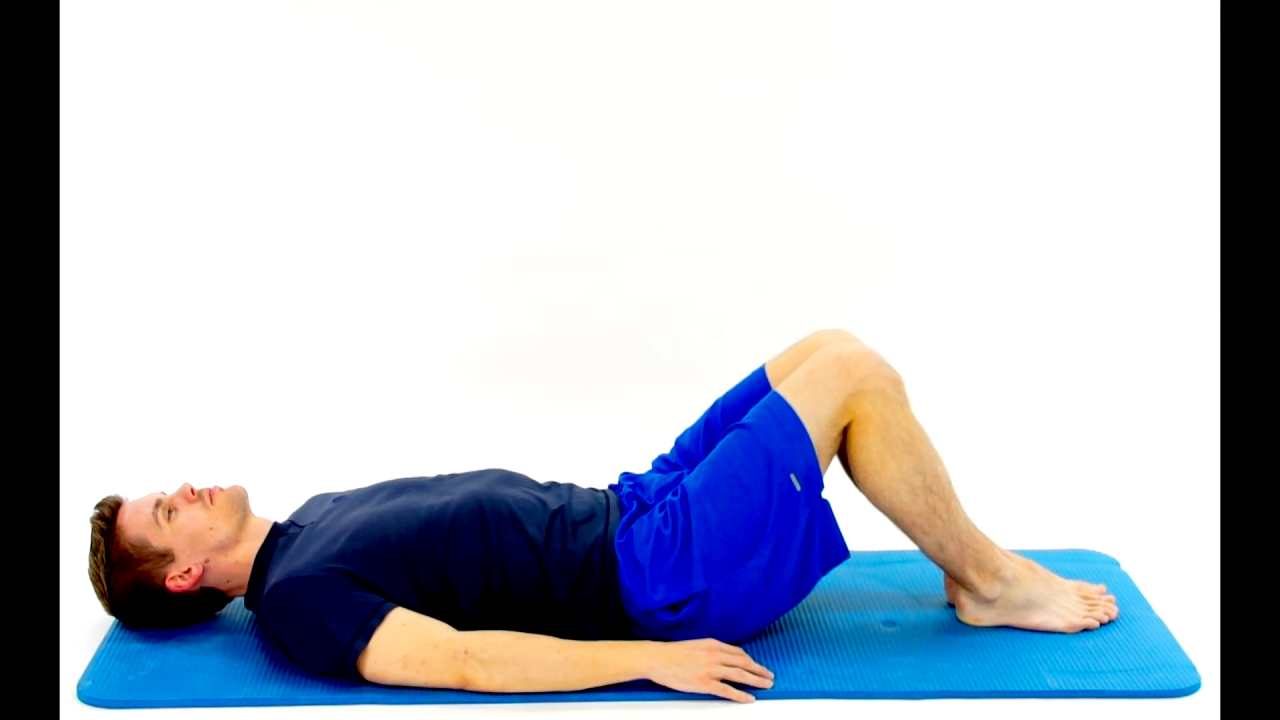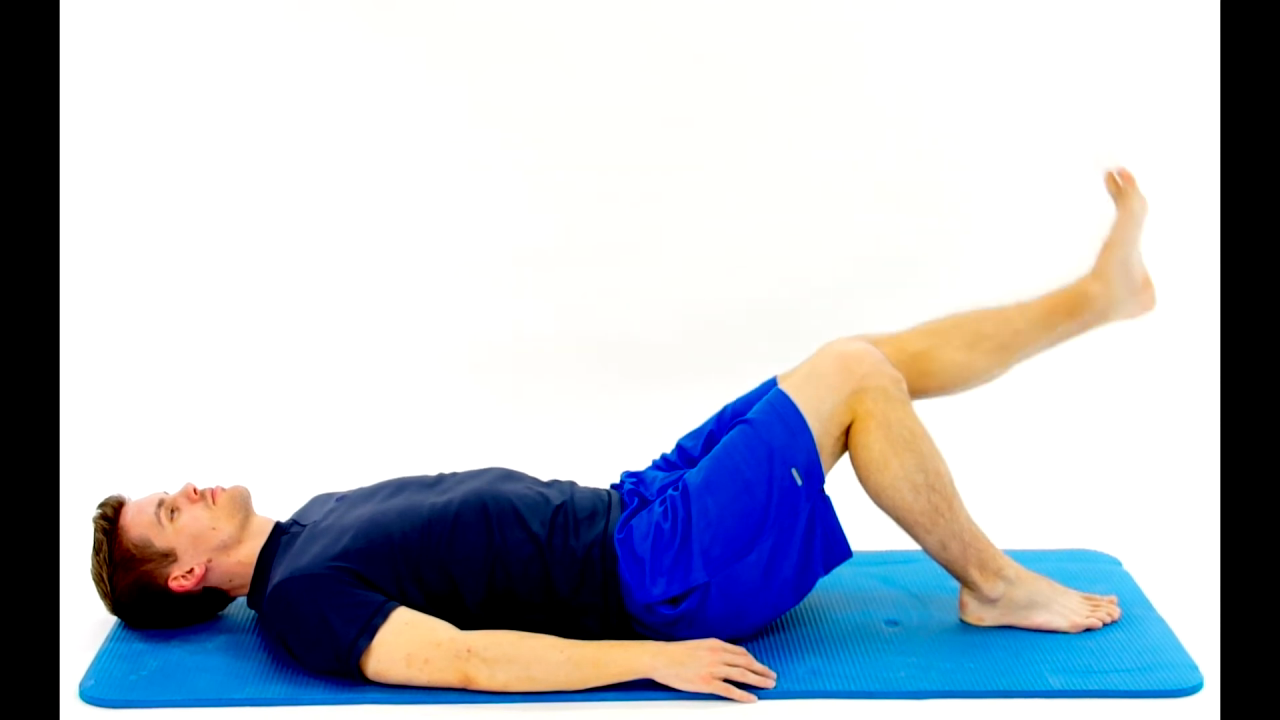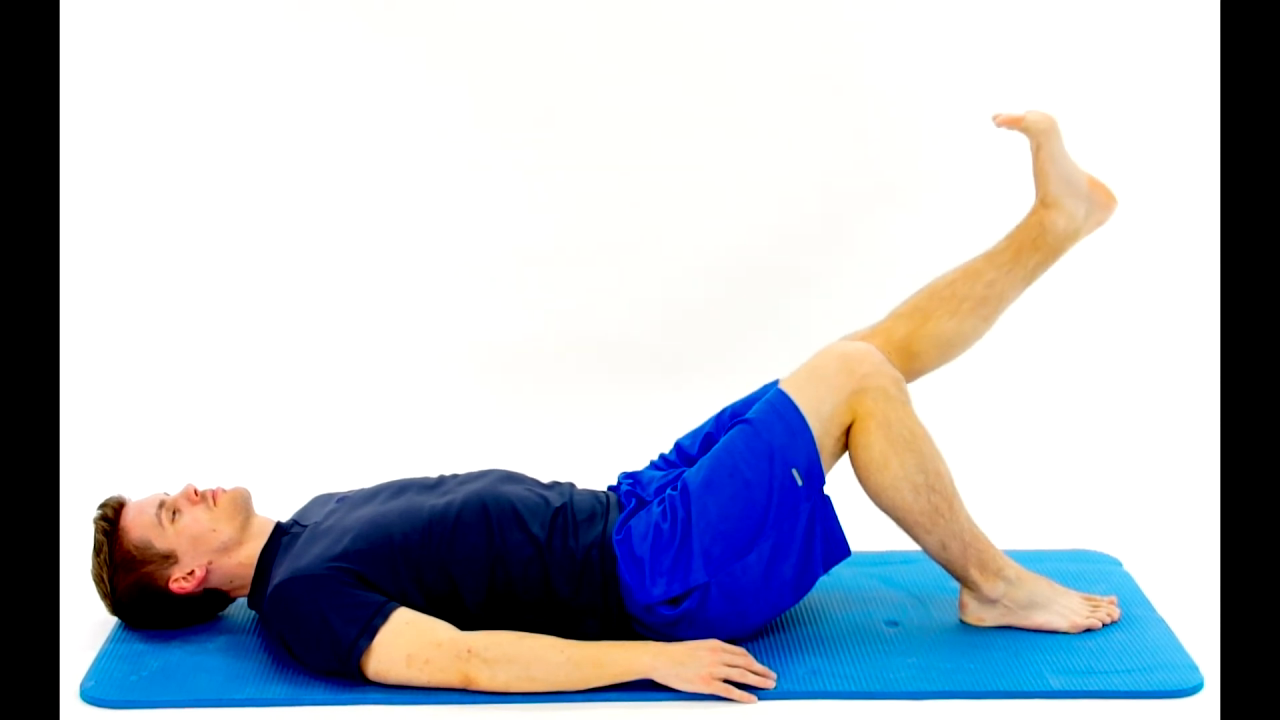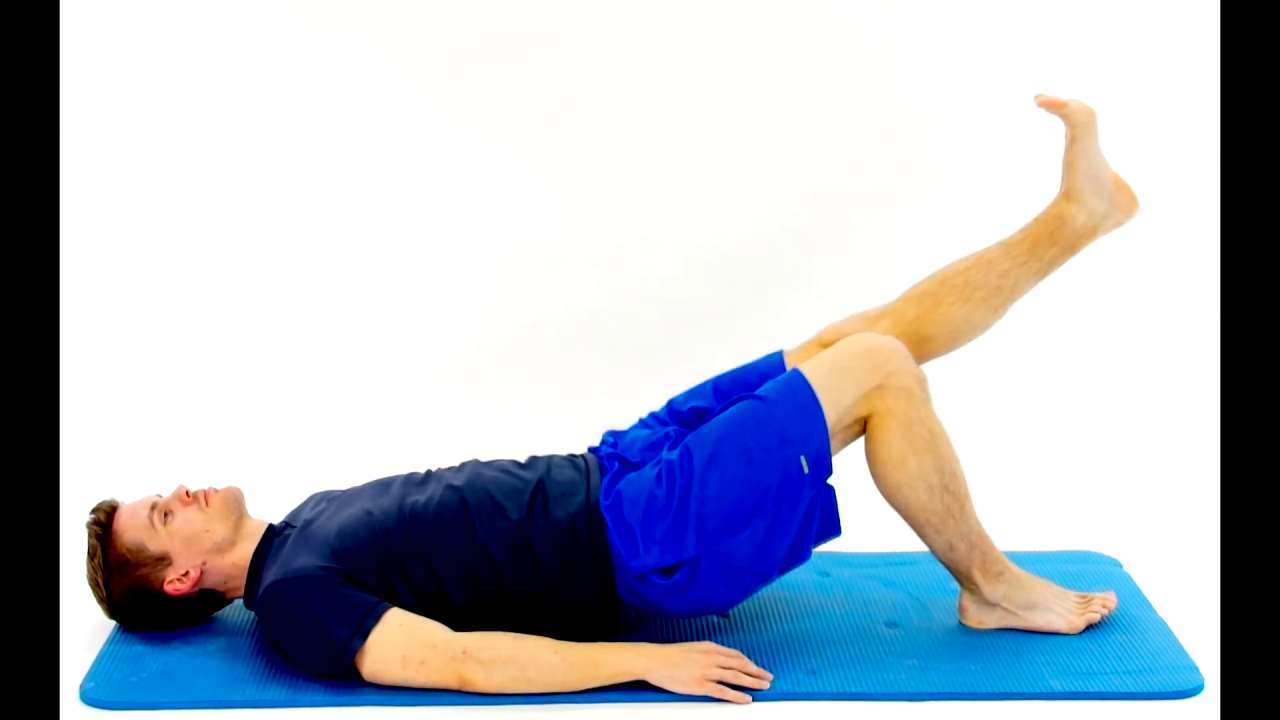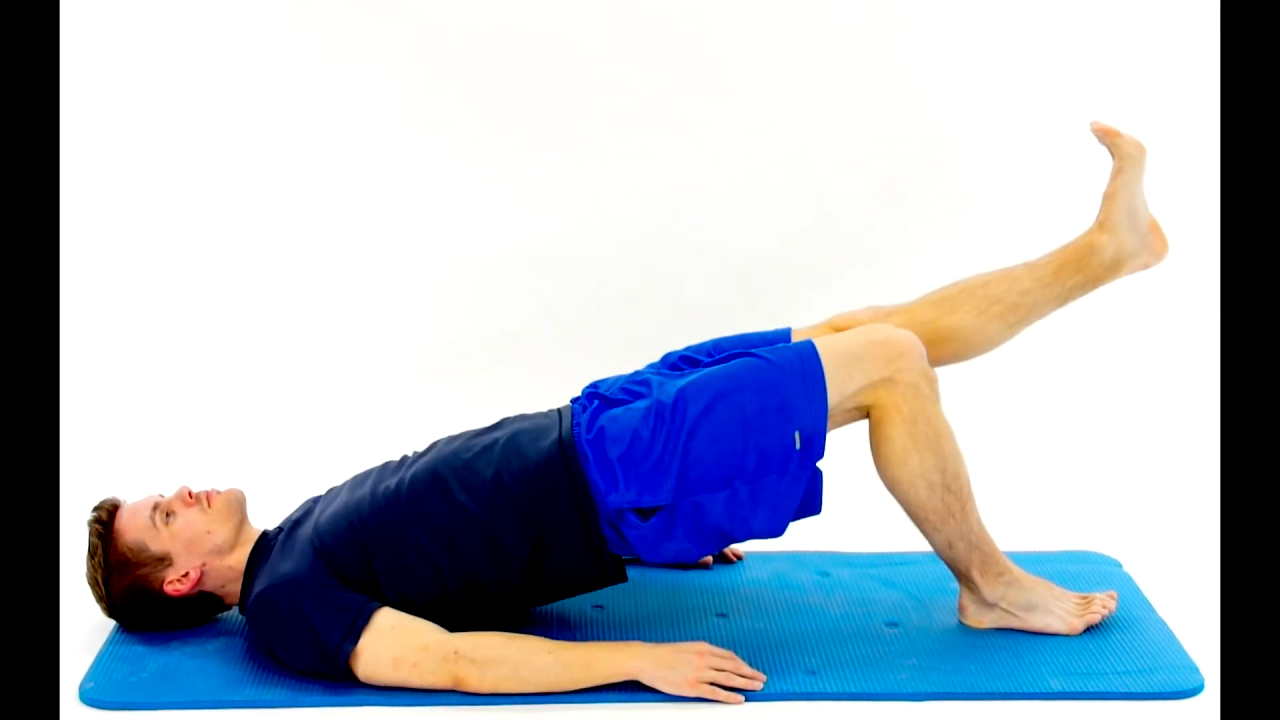
dt=1s
person 1, frame 1
left shoulder: (317, 523)
right shoulder: (301, 601)
right elbow: (464, 660)
right wrist: (652, 657)
left hip: (629, 511)
right hip: (659, 580)
left knee: (829, 354)
right knee: (854, 375)
left ankle: (976, 566)
right ankle: (989, 582)
person 1, frame 2
left shoulder: (320, 526)
right shoulder: (302, 602)
right elbow: (466, 661)
right wrist: (651, 656)
left hip: (629, 512)
right hip: (656, 577)
left knee: (871, 363)
right knee: (856, 372)
left ankle: (1093, 295)
right ankle: (993, 587)
person 1, frame 3
left shoulder: (321, 524)
right shoulder: (303, 600)
right elbow: (467, 661)
right wrist: (653, 655)
left hip: (632, 512)
right hip: (661, 576)
left knee: (867, 358)
right knee: (857, 374)
left ankle: (1055, 219)
right ankle: (994, 587)
person 1, frame 4
left shoulder: (313, 525)
right shoulder: (294, 603)
right elbow: (457, 663)
right wrist: (647, 659)
left hip: (611, 475)
right hip: (637, 539)
left knee: (853, 343)
right knee: (879, 371)
left ankle: (1075, 211)
right ankle: (994, 592)
person 1, frame 5
left shoulder: (310, 534)
right shoulder: (286, 608)
right elbow: (455, 664)
right wrist: (640, 660)
left hip: (605, 434)
right hip: (617, 472)
left knee: (864, 336)
right knee: (890, 360)
left ankle: (1104, 246)
right ankle: (992, 589)
